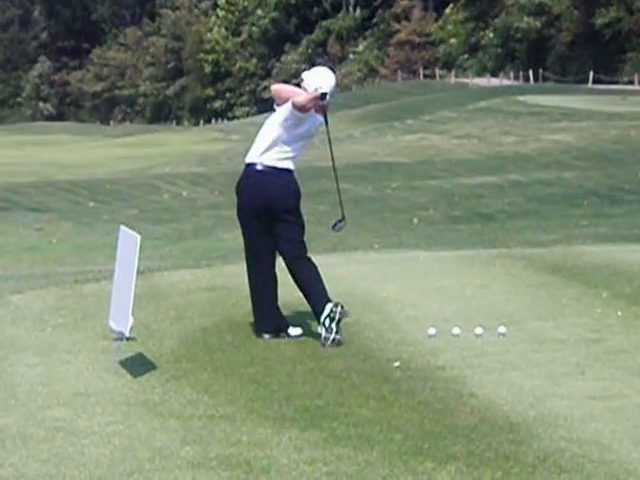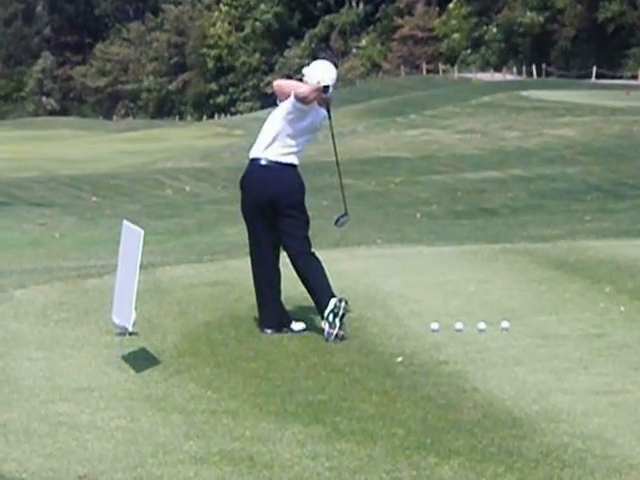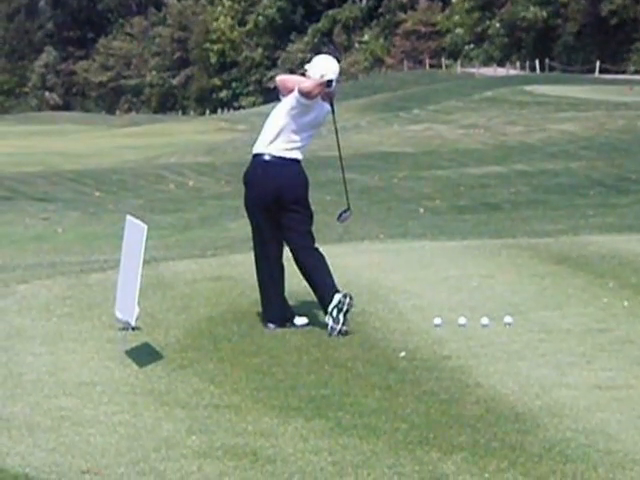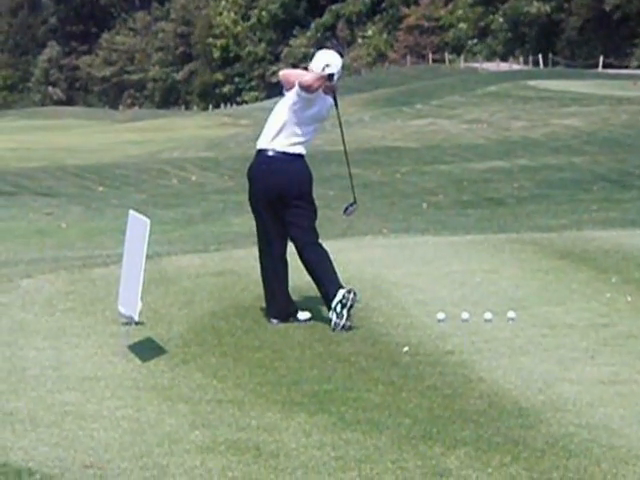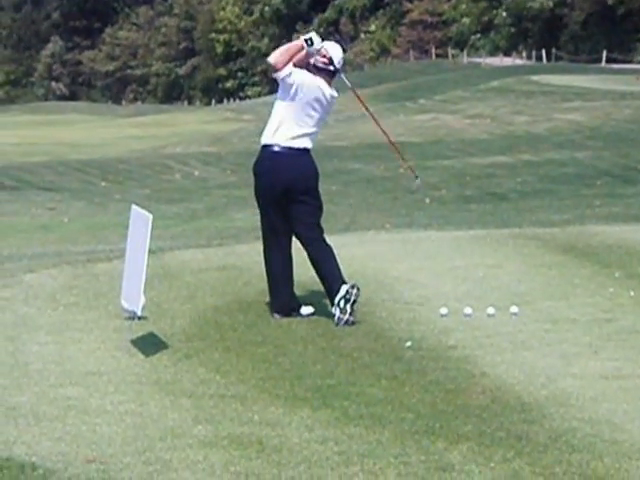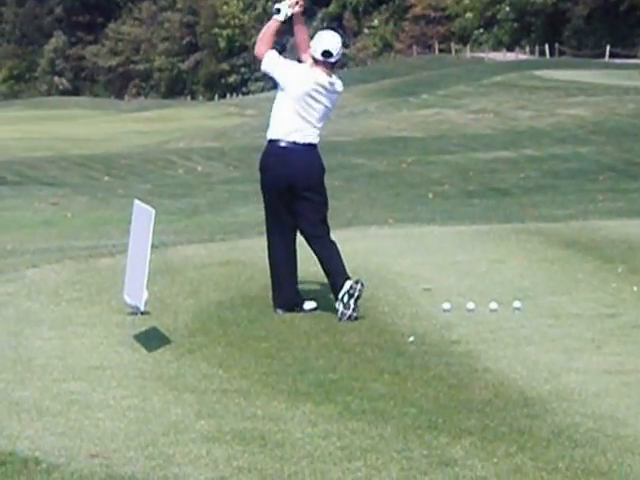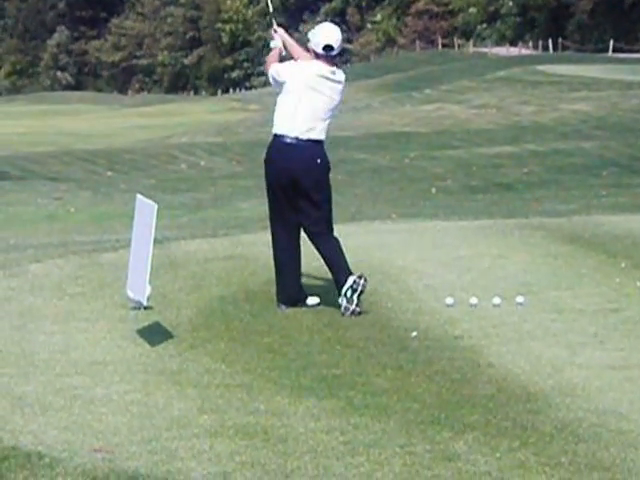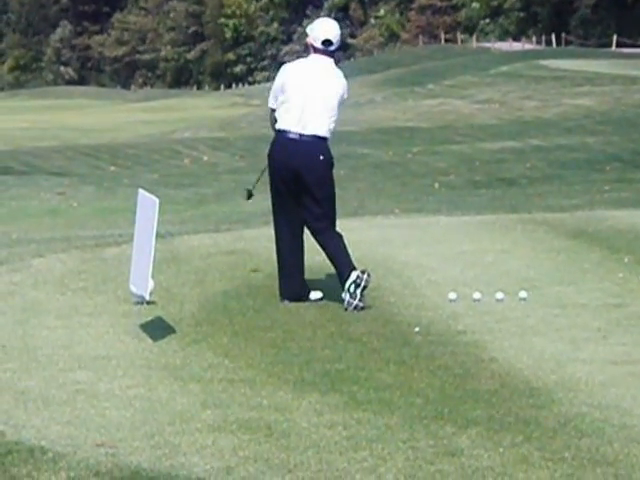
dt=0.3s
person 1, frame 1
left shoulder: (299, 111)
right shoulder: (316, 120)
left elbow: (300, 101)
right elbow: (277, 89)
left wrist: (313, 96)
right wrist: (317, 99)
left hip: (253, 182)
right hip: (283, 184)
left knee: (259, 258)
right knee: (296, 254)
left ankle: (269, 323)
right ankle: (324, 307)
person 1, frame 2
left shoulder: (302, 105)
right shoulder: (320, 114)
left elbow: (301, 93)
right elbow: (279, 85)
left wrist: (315, 88)
right wrist: (320, 93)
left hip: (258, 177)
right hip: (287, 179)
left knee: (264, 253)
right knee: (300, 249)
left ankle: (272, 318)
right ankle: (329, 303)
person 1, frame 3
left shoulder: (306, 99)
right shoulder: (323, 109)
left elbow: (305, 87)
right elbow: (282, 80)
left wrist: (318, 83)
right wrist: (326, 88)
left hip: (261, 172)
right hip: (291, 174)
left knee: (267, 247)
right knee: (303, 244)
left ankle: (276, 313)
right ankle: (332, 297)
person 1, frame 4
left shoulder: (308, 94)
right shoulder: (326, 103)
left elbow: (305, 81)
right elbow: (285, 75)
left wrist: (320, 76)
right wrist: (327, 82)
left hip: (266, 168)
right hip: (295, 170)
left knee: (271, 243)
right knee: (307, 239)
left ankle: (280, 308)
right ankle: (336, 293)
person 1, frame 5
left shoulder: (300, 81)
right shoulder: (329, 96)
left elbow: (275, 62)
left wrist: (305, 41)
right wrist: (308, 48)
left hip: (271, 162)
right hip: (302, 165)
left knee: (276, 238)
right knee: (312, 235)
left ankle: (283, 304)
right ankle: (339, 290)
person 1, frame 6
left shoulder: (294, 74)
right shoulder: (335, 87)
left elbow: (260, 50)
right elbow: (304, 56)
left hip: (276, 157)
right hip: (308, 160)
left knee: (280, 232)
right knee: (317, 231)
left ankle: (286, 298)
right ankle: (343, 284)
person 1, frame 7
left shoulder: (293, 71)
right shoulder: (338, 81)
left elbow: (270, 67)
left wrist: (276, 45)
right wrist: (285, 37)
left hip: (280, 152)
right hip: (312, 156)
left knee: (284, 227)
right knee: (319, 227)
left ankle: (289, 294)
right ankle: (346, 280)
person 1, frame 8
left shoulder: (290, 70)
right shoulder: (339, 80)
left elbow: (273, 113)
left hip: (283, 148)
right hip: (316, 151)
left knee: (287, 221)
right knee: (322, 222)
left ankle: (292, 288)
right ankle: (349, 275)
